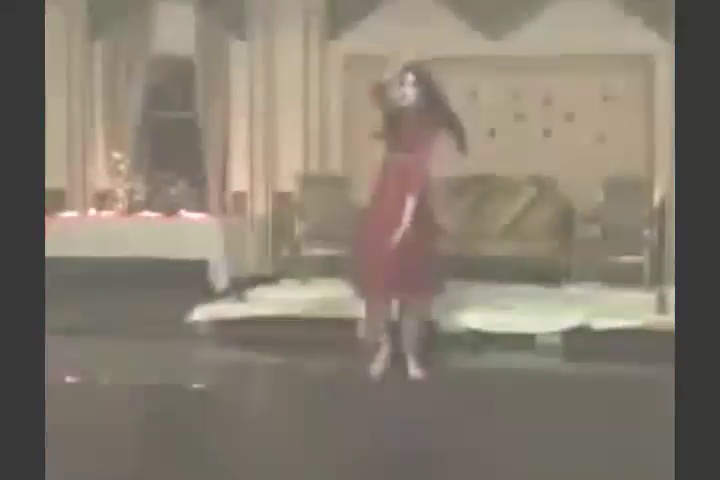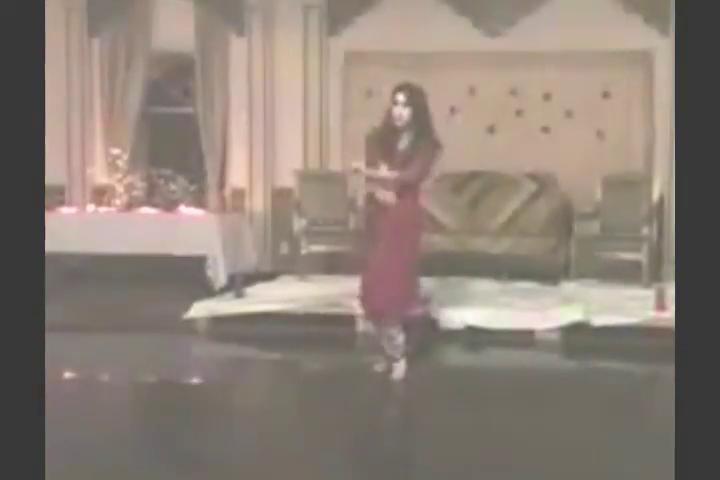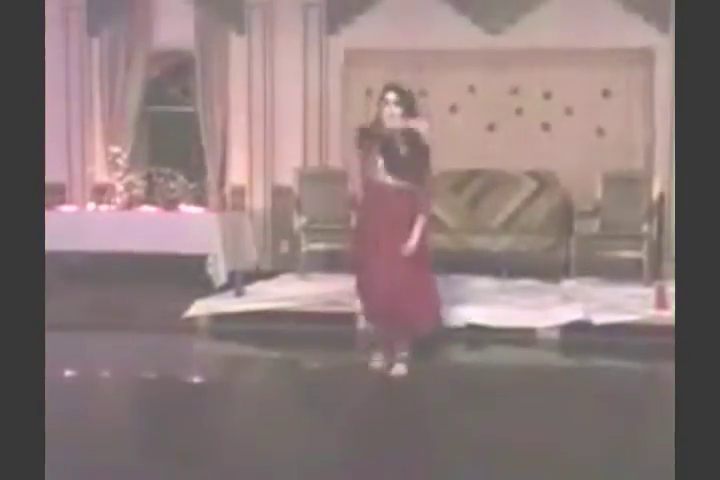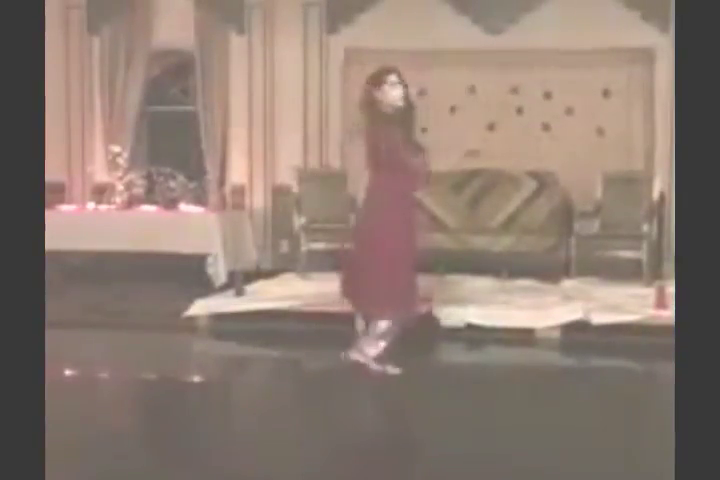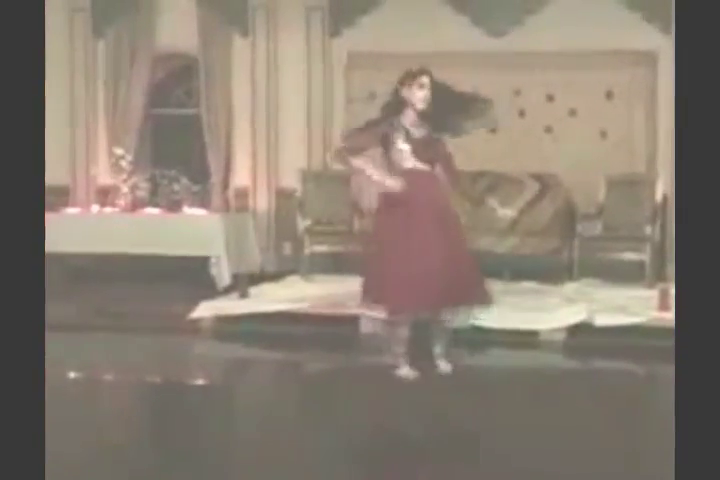
dt=0.7s
person 1, frame 1
left shoulder: (423, 122)
right shoulder: (395, 116)
left elbow: (419, 170)
right elbow: (378, 92)
left wrist: (409, 215)
right wrist: (395, 78)
left hip: (412, 205)
right hip: (386, 200)
left knee: (411, 281)
right knee: (377, 274)
left ankle: (411, 355)
right ankle: (380, 346)
person 1, frame 2
left shoulder: (426, 143)
right shoulder: (378, 138)
left elbow: (412, 176)
right elbow: (368, 175)
left wrist: (371, 172)
right wrist: (378, 188)
left hip: (403, 217)
right hip: (378, 215)
left knee: (388, 283)
right knee: (376, 285)
left ankle: (397, 355)
right ankle: (390, 352)
person 1, frame 3
left shoulder: (419, 148)
right shoulder: (370, 137)
left elbow: (423, 193)
right elbow: (369, 134)
left wrist: (417, 232)
right wrist: (408, 127)
left hip: (405, 224)
right hip: (374, 224)
left knee: (406, 291)
right knee: (377, 290)
left ankle: (401, 355)
right ankle: (381, 346)
person 1, frame 4
left shoulder: (396, 127)
right shoulder: (388, 130)
right elbow: (417, 169)
left hip: (378, 212)
right hip: (390, 214)
left knee: (376, 284)
right knee: (392, 286)
left ankle: (375, 355)
right ankle: (365, 348)
person 1, frame 5
left shoulder: (432, 133)
right shoulder: (388, 127)
left elbow: (450, 172)
right elbow: (344, 152)
right wrist: (379, 176)
left hip: (433, 210)
right hip: (399, 212)
left knee: (442, 281)
right knee: (401, 287)
left ankle: (440, 353)
right ankle: (400, 360)
